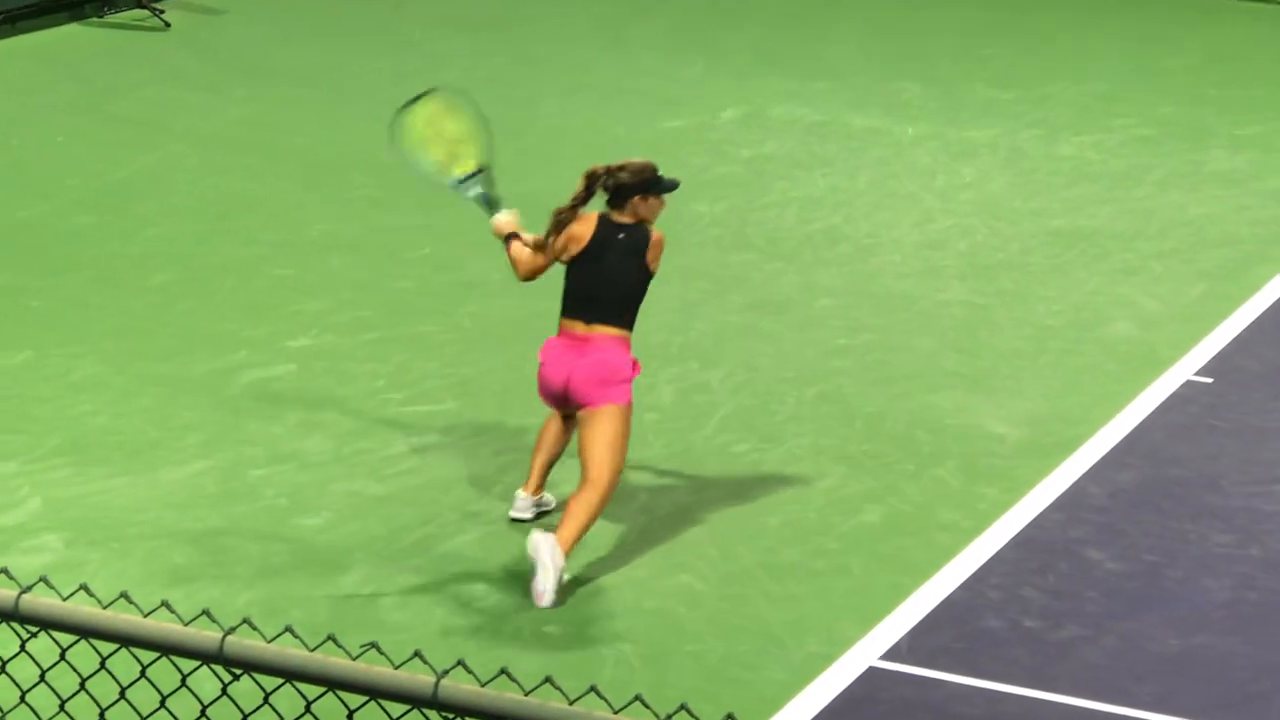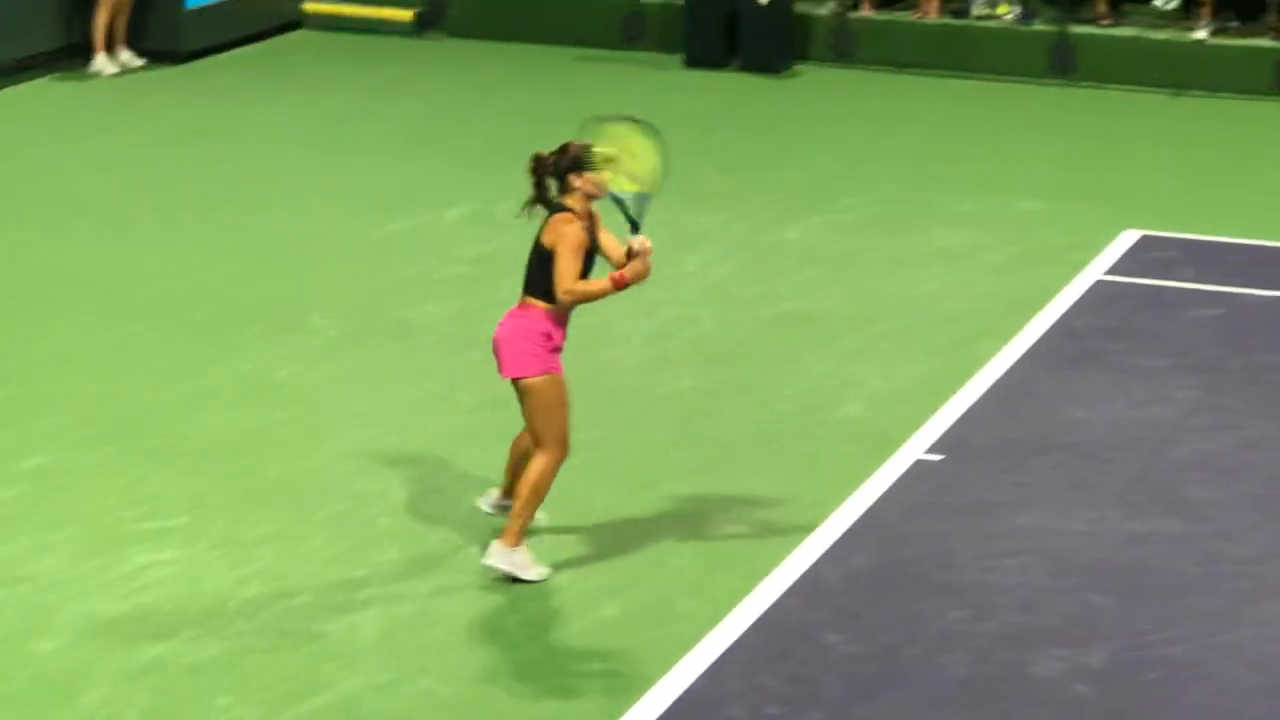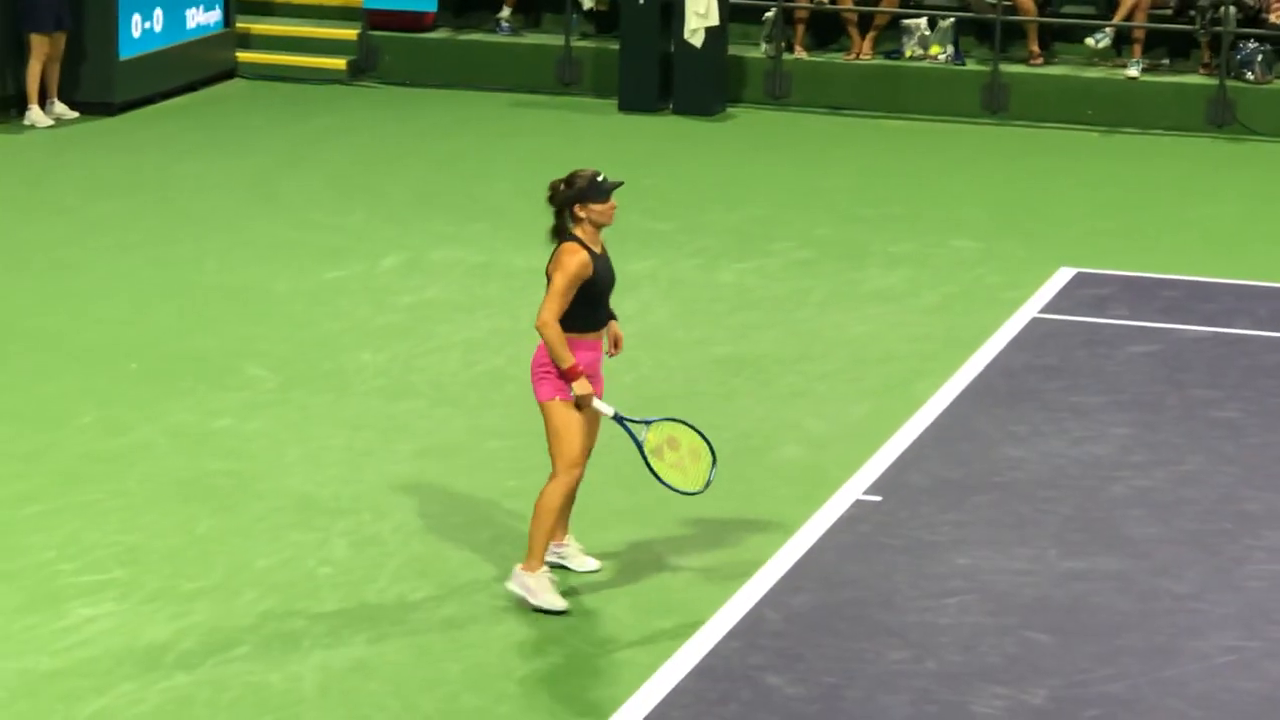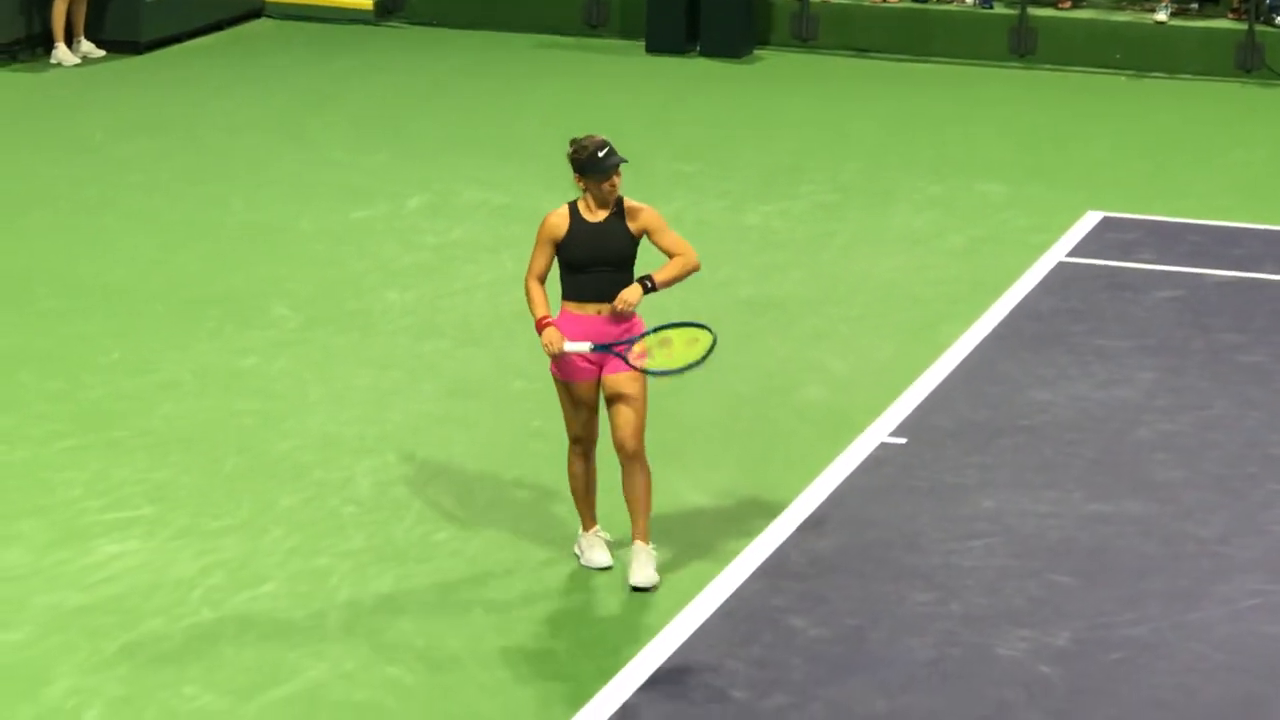
dt=0.7s
person 1, frame 1
left shoulder: (583, 223)
right shoulder: (654, 244)
left elbow: (527, 269)
left wrist: (510, 234)
left hip: (557, 357)
right hip: (607, 367)
left knee: (564, 412)
right knee: (599, 483)
left ankle: (528, 495)
right ankle: (553, 546)
person 1, frame 2
left shoulder: (587, 216)
right shoulder: (569, 225)
left elbow: (616, 253)
right elbow: (566, 292)
left wrist: (638, 251)
right wrist: (625, 277)
left hip: (526, 333)
right hip: (530, 338)
left knee: (543, 431)
right knee: (552, 448)
left ankle: (506, 496)
right ankle: (508, 547)
person 1, frame 3
left shoulder: (596, 242)
right shoulder: (572, 255)
right elbow: (546, 321)
left wrist: (609, 318)
right wrist: (575, 375)
left hip: (586, 363)
right hip: (562, 368)
left knee: (577, 462)
right knee: (567, 472)
left ankle: (555, 540)
right ankle: (530, 571)
person 1, frame 4
left shoulder: (637, 215)
right shoulder: (558, 221)
left elbow: (689, 258)
right elbow: (534, 280)
left wrist: (643, 284)
right wrist: (545, 326)
left hip: (624, 337)
right hip: (574, 340)
left knee: (630, 446)
right knee: (582, 443)
left ankle: (641, 545)
right ankle: (589, 532)
